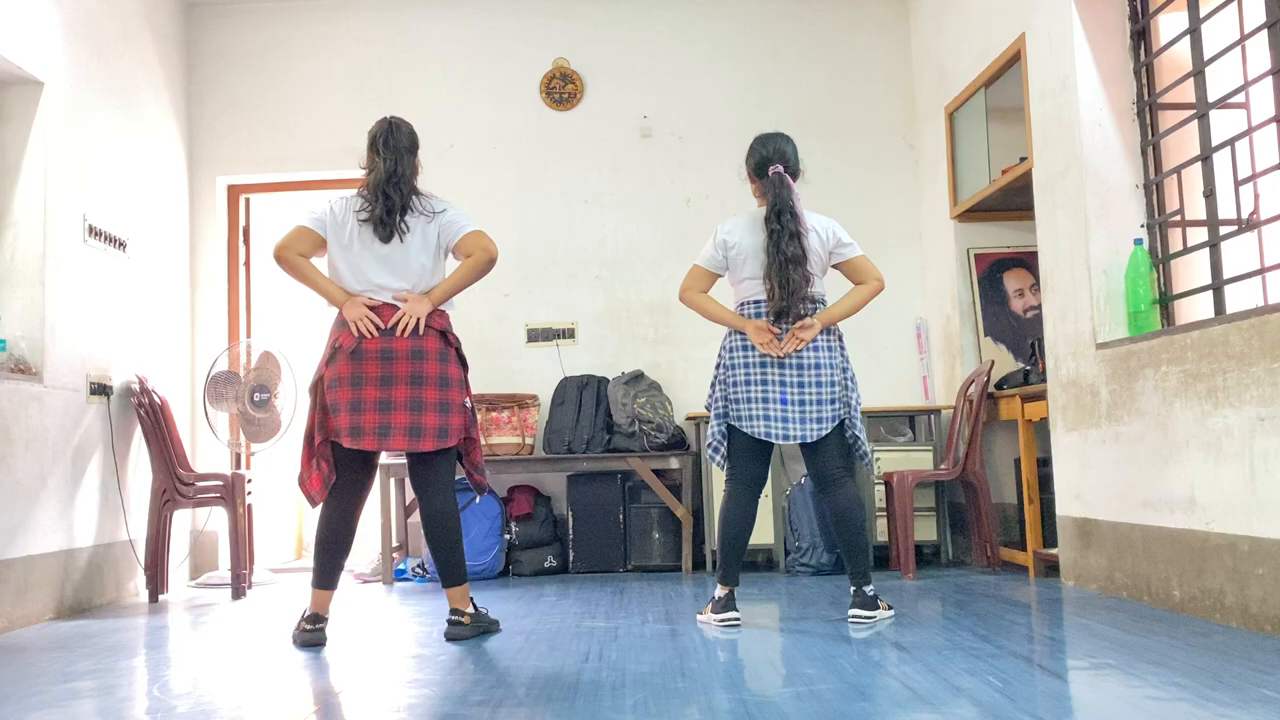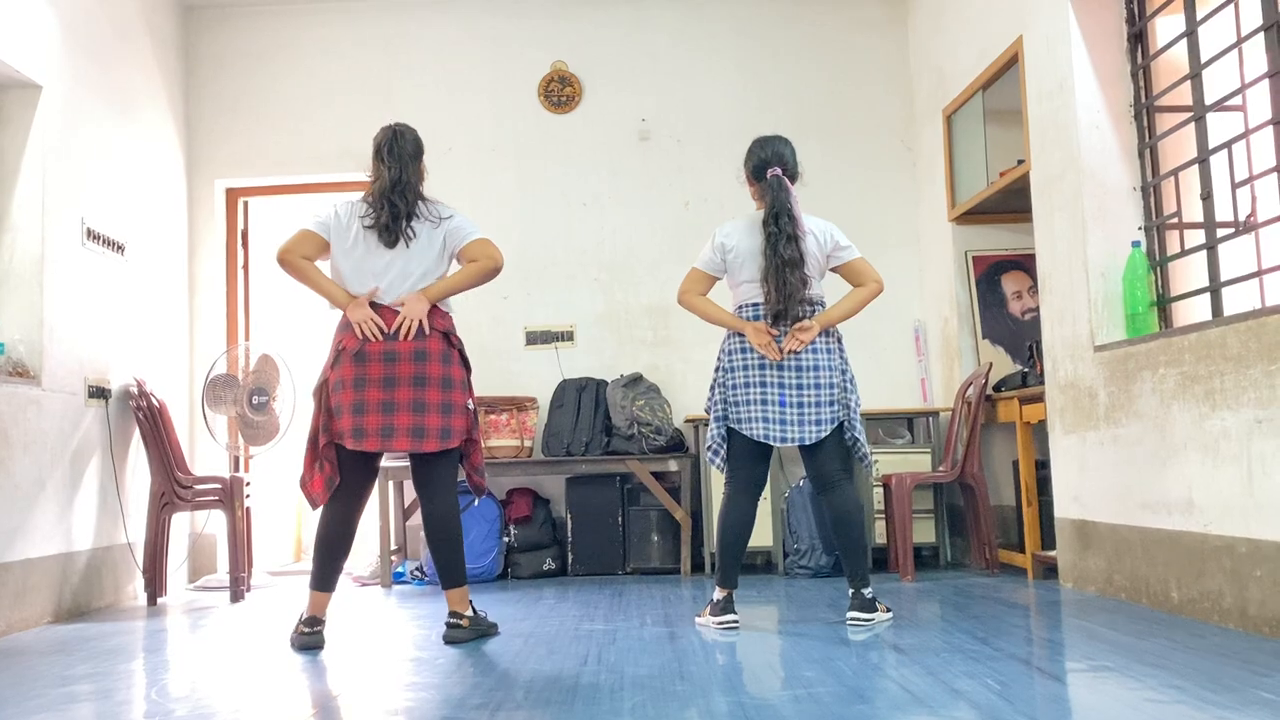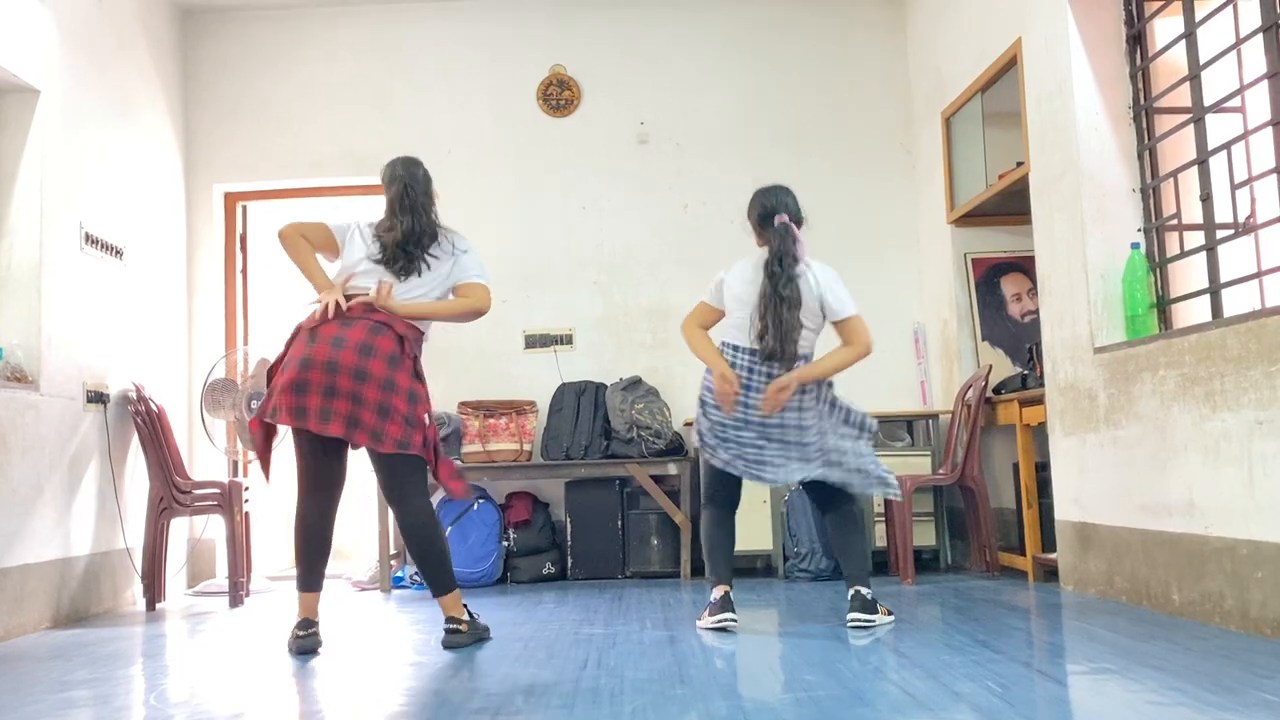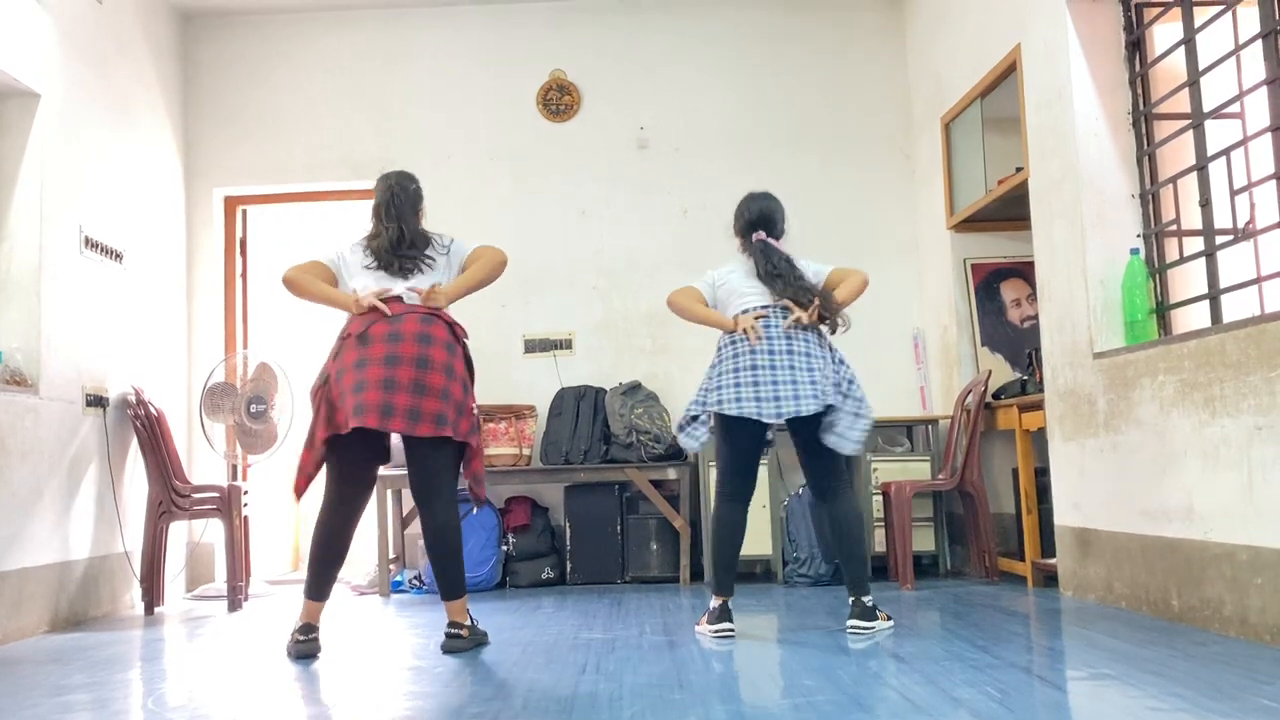
dt=0.5s
person 1, frame 1
left shoulder: (339, 211)
right shoulder: (437, 214)
left elbow: (286, 251)
right elbow: (485, 253)
left wrist: (342, 299)
right wrist: (431, 299)
left hip: (357, 353)
right hip: (423, 352)
left knee: (344, 488)
right knee: (434, 488)
left ankle: (316, 616)
right ankle: (461, 610)
person 1, frame 2
left shoulder: (344, 216)
right shoulder: (443, 219)
left elbow: (289, 255)
right elbow: (491, 261)
left wrist: (346, 300)
right wrist: (428, 295)
left hip: (362, 356)
right hip: (427, 356)
left knee: (345, 491)
right knee: (437, 490)
left ankle: (312, 619)
right ankle: (460, 614)
person 1, frame 3
left shoulder: (360, 234)
right shoulder: (455, 250)
left elbow: (291, 233)
right elbow: (477, 304)
left wrist: (325, 286)
right wrist: (403, 308)
left hip: (318, 351)
right hip: (384, 358)
left knee: (316, 493)
right knee: (409, 496)
left ankle: (306, 621)
right ankle: (458, 617)
person 1, frame 4
left shoulder: (350, 255)
right shoulder: (444, 249)
left elbow: (293, 276)
right elbow: (495, 258)
left wrist: (350, 301)
right wrist: (446, 296)
left hip: (364, 353)
right hip: (430, 349)
left knee: (343, 498)
right knee: (436, 496)
left ankle: (307, 626)
right ankle: (458, 622)
person 2, frame 1
left shoulder: (732, 232)
right shoulder: (823, 228)
left elbow: (690, 292)
right elbow: (873, 281)
left wrist: (745, 326)
right wrist: (819, 322)
left hip: (750, 361)
right hip: (815, 358)
left knee: (743, 482)
right knee: (836, 478)
left ankle: (724, 596)
right ankle: (863, 593)
person 2, frame 2
left shoulder: (729, 234)
right shoulder: (821, 231)
left elbow: (688, 294)
right elbow: (872, 283)
left wrist: (745, 327)
right wrist: (818, 324)
left hip: (749, 365)
right hip: (815, 363)
left knee: (742, 486)
right knee: (836, 482)
left ankle: (723, 599)
right ankle: (862, 596)
person 2, frame 3
left shoulder: (736, 274)
right shoulder: (820, 277)
left elbow: (692, 328)
right elbow: (859, 346)
left wrist: (718, 368)
right wrist: (799, 378)
left hip: (731, 399)
right hip: (792, 403)
left knee: (718, 501)
right knee: (838, 497)
left ankle: (720, 598)
right ankle: (860, 596)
person 2, frame 4
left shoulder: (721, 276)
right shoulder: (800, 269)
left elbow: (677, 300)
right elbow: (857, 278)
left wrist: (729, 322)
right wrist: (822, 309)
left hip: (743, 365)
right hip: (807, 360)
left knee: (733, 494)
right knee: (834, 488)
left ankle: (720, 607)
right ankle: (862, 603)
